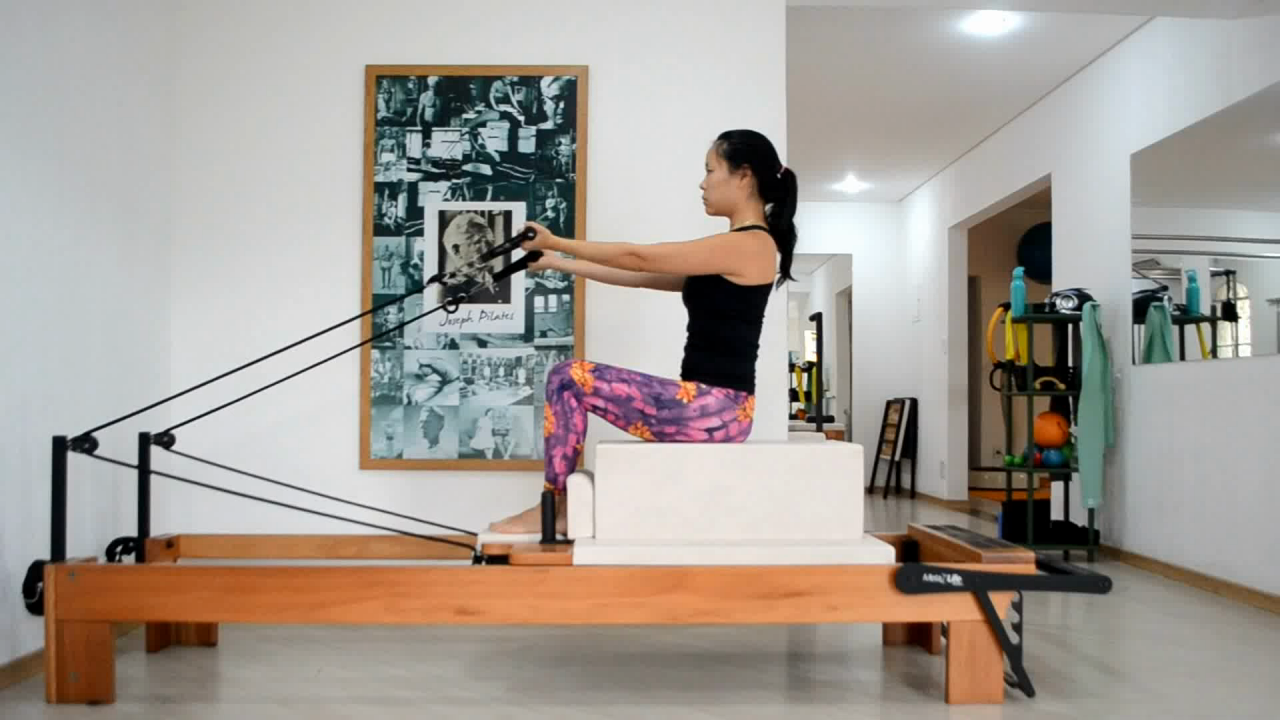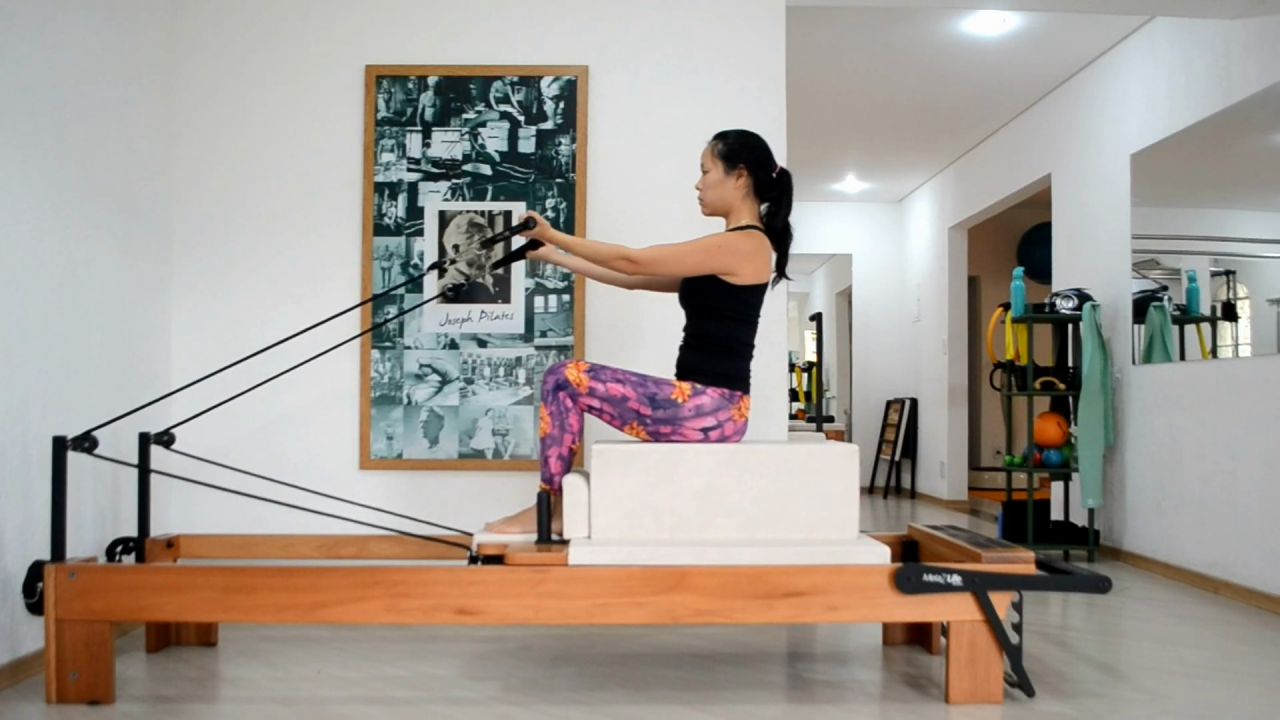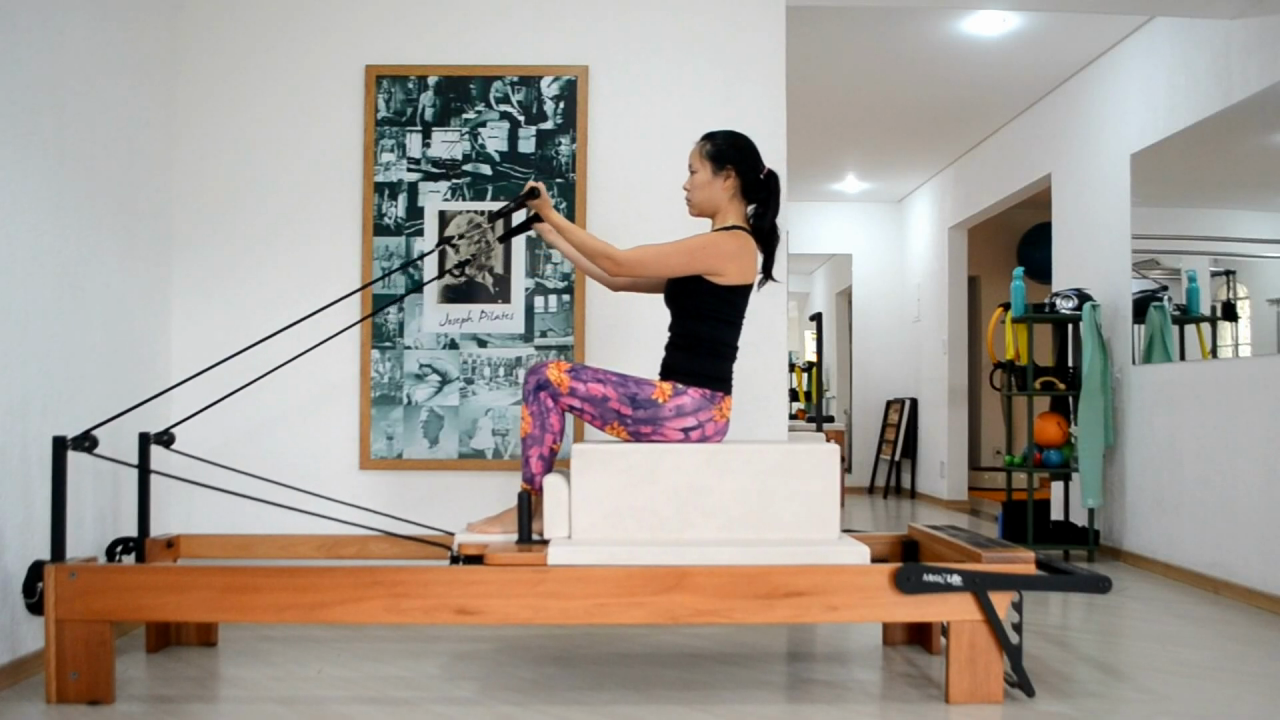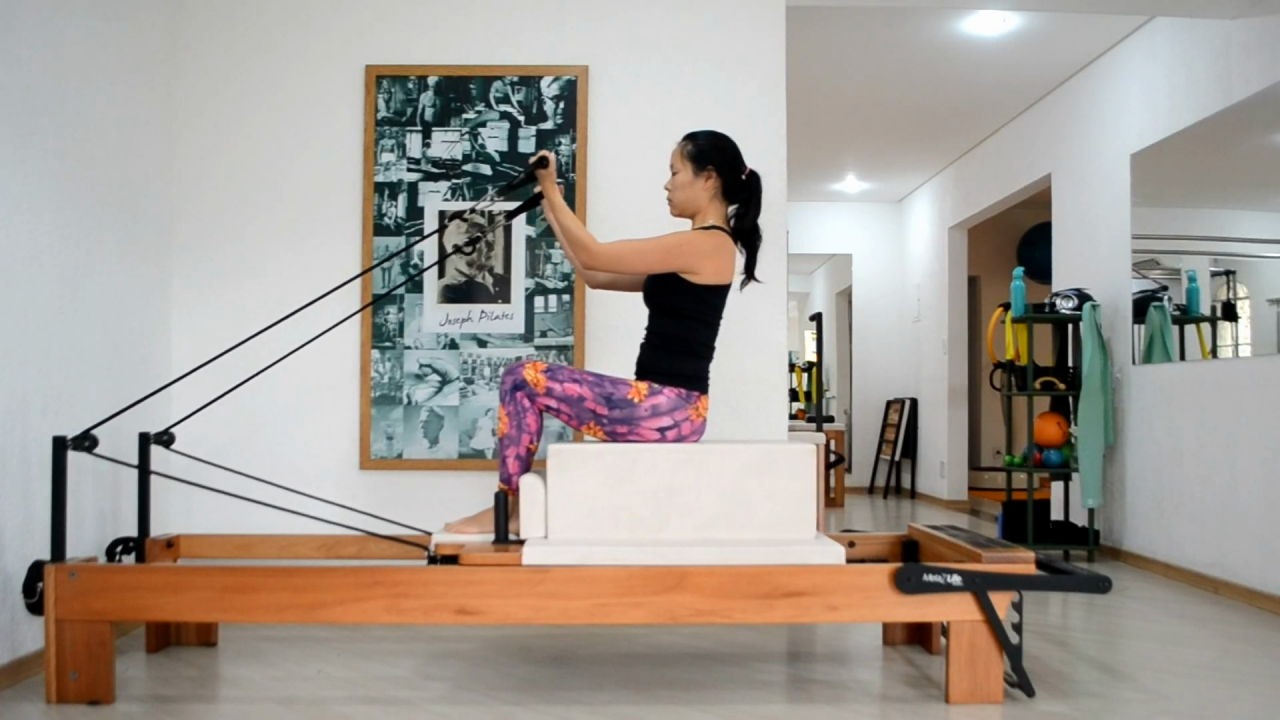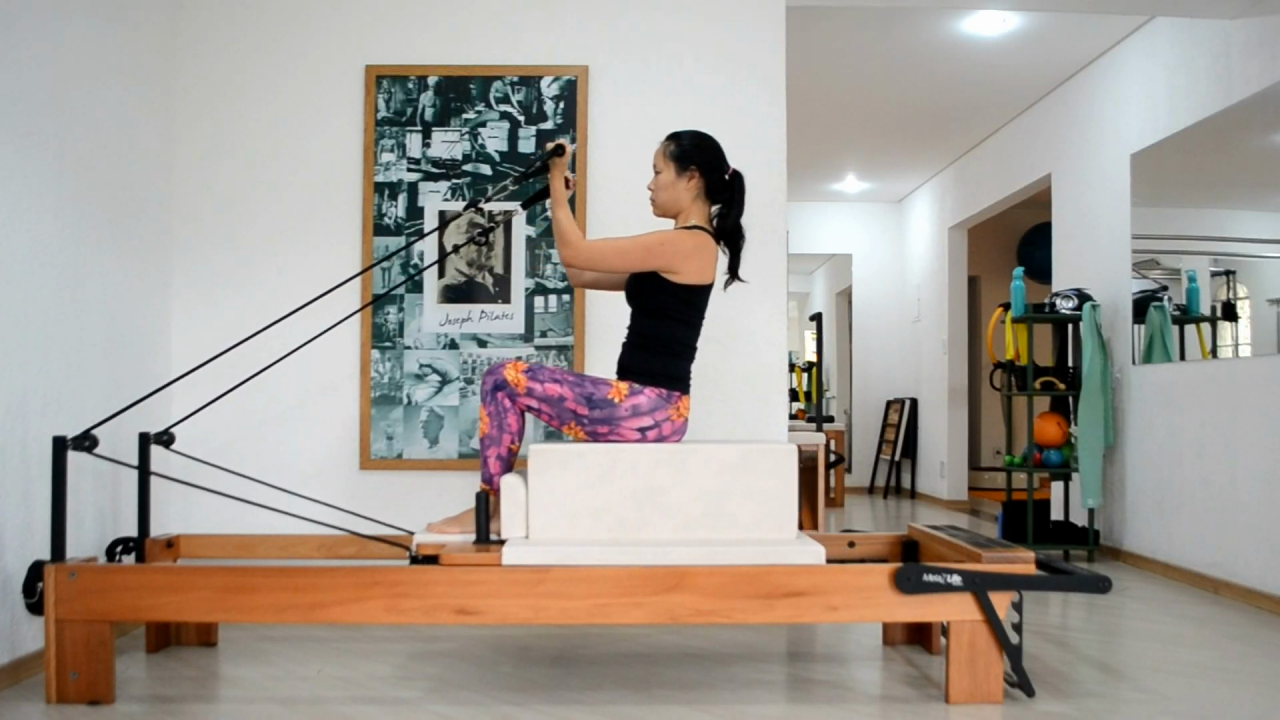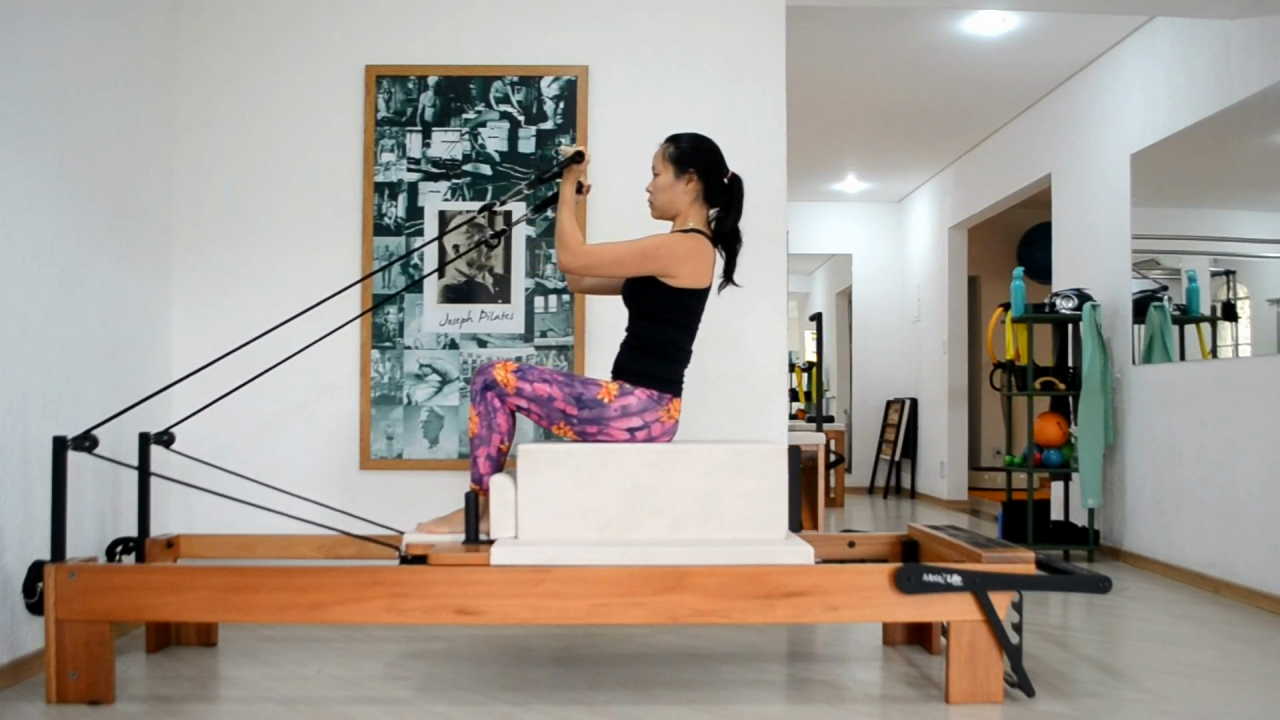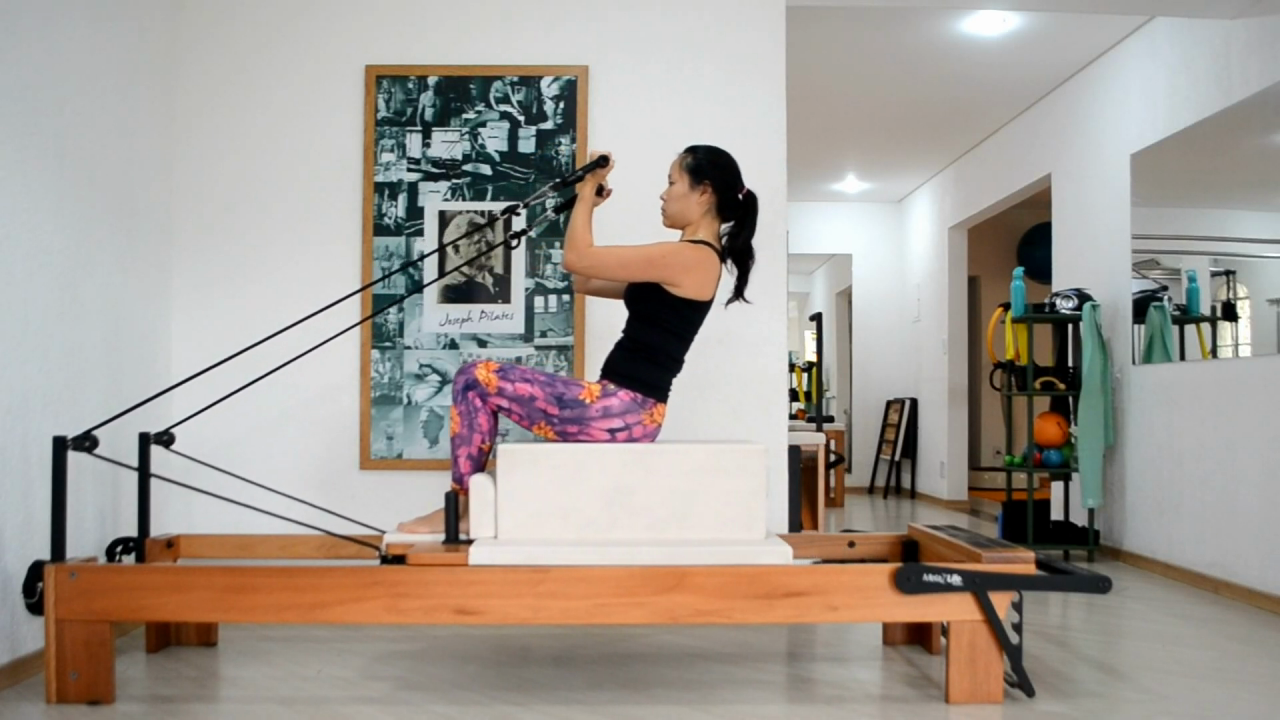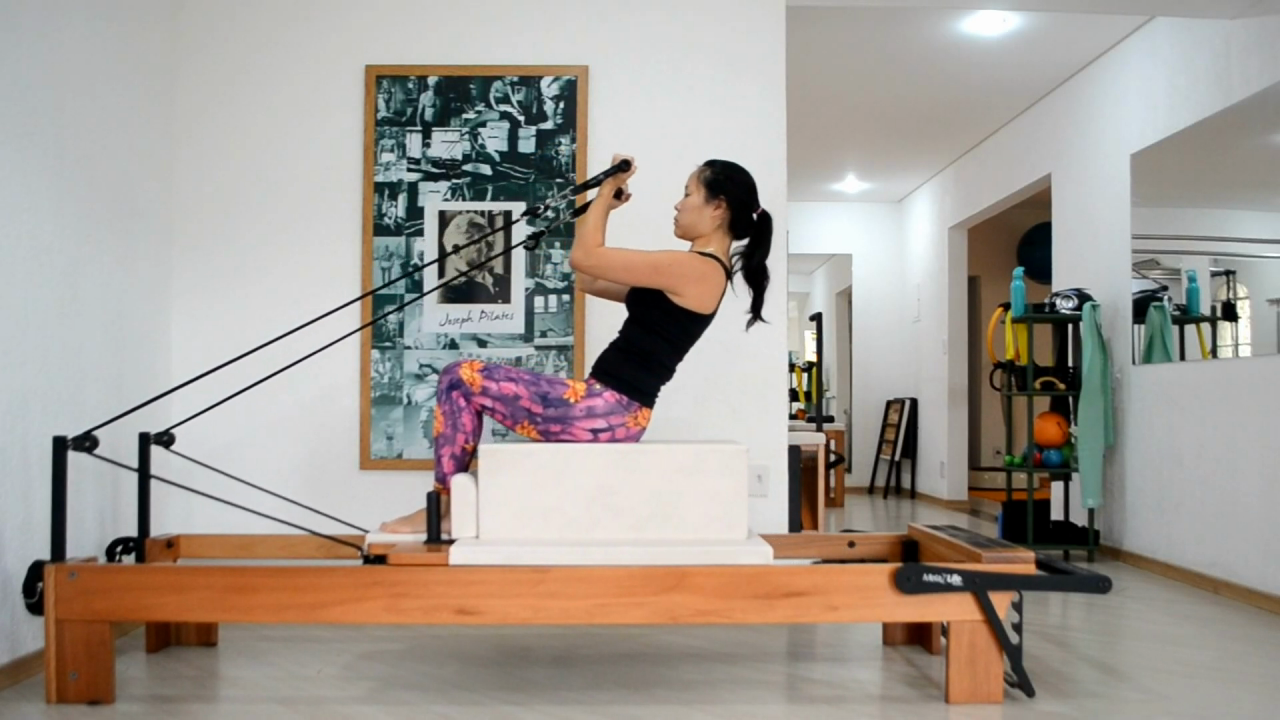
dt=0.7s
person 1, frame 1
left shoulder: (749, 245)
right shoulder: (728, 253)
left elbow: (638, 258)
right elbow: (637, 277)
left wrist: (557, 242)
right wrist: (557, 262)
left hip: (716, 408)
right hip: (709, 405)
left knee: (570, 377)
right knee: (573, 380)
left ankle: (554, 508)
right ankle: (558, 506)
person 1, frame 2
left shoulder: (744, 244)
right shoulder: (727, 251)
left elbow: (633, 262)
right elbow: (633, 279)
left wrist: (555, 236)
right wrist: (554, 256)
left hip: (711, 407)
right hip: (703, 404)
left knee: (565, 378)
right knee: (568, 382)
left ankle: (550, 508)
right ankle: (555, 505)
person 1, frame 3
left shoulder: (729, 245)
right shoulder: (711, 253)
left elbow: (618, 262)
right elbow: (617, 279)
left wrist: (552, 215)
right wrist: (553, 236)
left hip: (693, 408)
right hip: (687, 405)
left knee: (546, 378)
right knee: (551, 381)
left ankle: (532, 509)
right ankle: (537, 508)
person 1, frame 4
left shoulder: (707, 244)
right shoulder: (694, 251)
left elbow: (593, 256)
right elbow: (596, 275)
left wrist: (552, 192)
right wrist: (550, 212)
left hip: (668, 408)
right hip: (664, 405)
left knee: (523, 379)
right knee: (530, 382)
left ankle: (510, 508)
right ankle: (515, 506)
person 1, frame 5
left shoulder: (686, 244)
right shoulder: (680, 249)
left elbow: (574, 253)
right elbow: (582, 274)
left wrist: (556, 181)
right wrist: (558, 197)
left hip: (649, 409)
right hip: (649, 407)
left knee: (503, 379)
right knee: (513, 383)
left ankle: (490, 509)
right ankle: (498, 507)
person 1, frame 6
left shoulder: (683, 247)
right shoulder: (681, 249)
left elbow: (572, 259)
right elbow: (581, 280)
left wrist: (568, 185)
right wrist: (568, 200)
left hip: (638, 409)
right hip: (640, 407)
left knee: (493, 379)
right knee: (502, 382)
left ankle: (480, 508)
right ankle: (486, 506)
person 1, frame 7
left shoulder: (688, 257)
right shoulder: (689, 260)
left elbow: (576, 259)
right elbow: (585, 281)
left wrist: (587, 189)
right wrist: (587, 205)
left hip: (622, 411)
right hip: (625, 409)
left knee: (476, 379)
right knee: (485, 383)
left ankle: (461, 508)
right ankle: (469, 506)
person 1, frame 8
left shoulder: (697, 269)
right shoulder: (692, 272)
left elbow: (584, 258)
right elbow: (591, 280)
left wrist: (607, 190)
right wrist: (604, 207)
left hip: (607, 411)
right hip: (611, 408)
left knee: (462, 379)
right knee: (471, 382)
left ankle: (445, 508)
